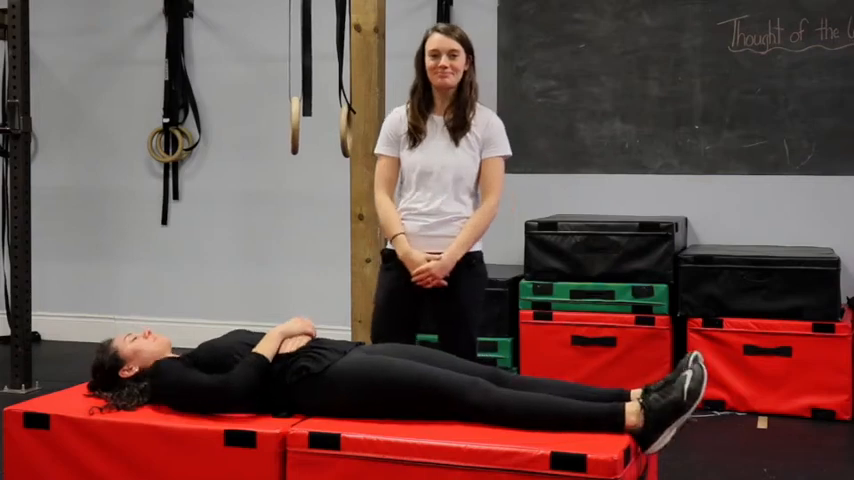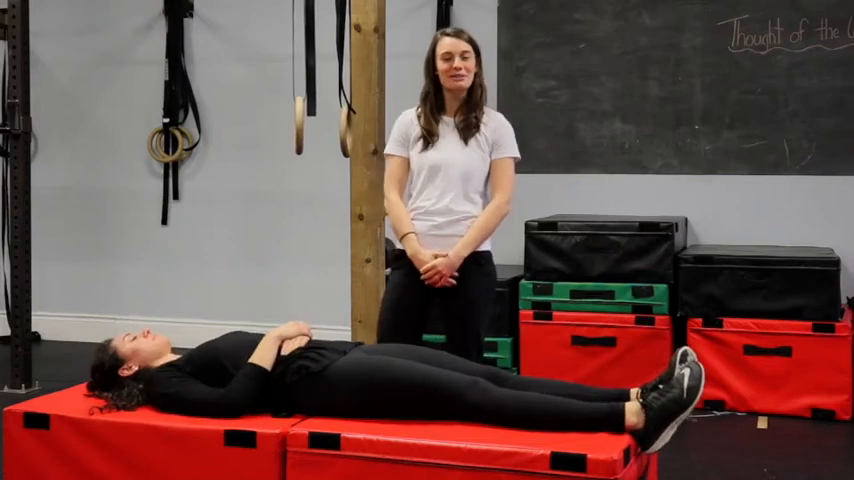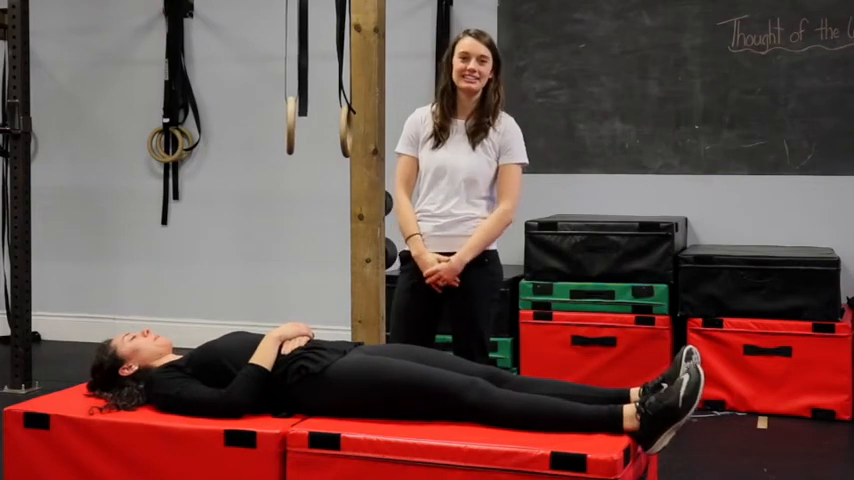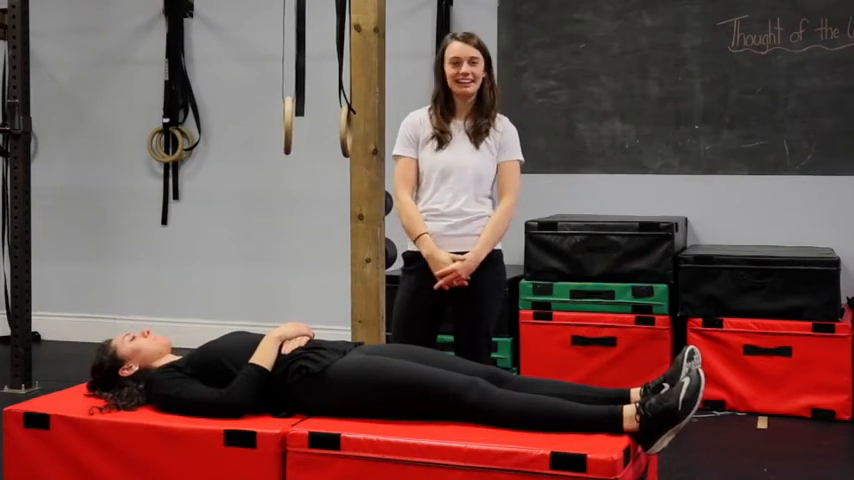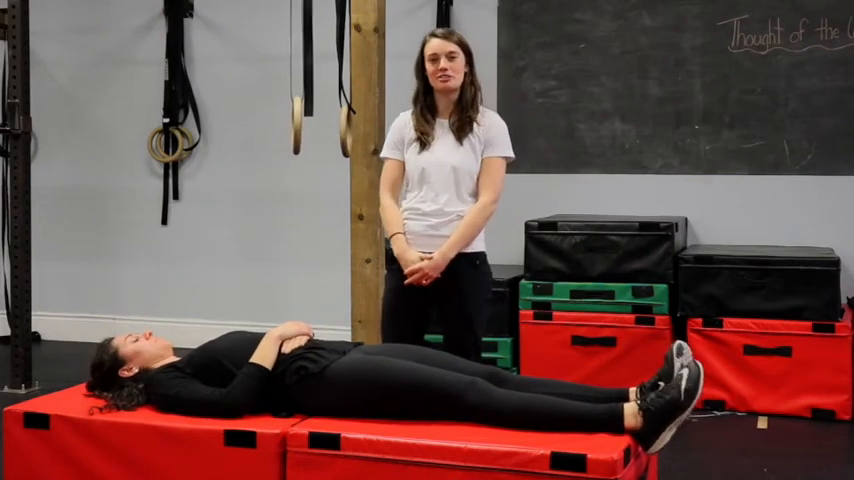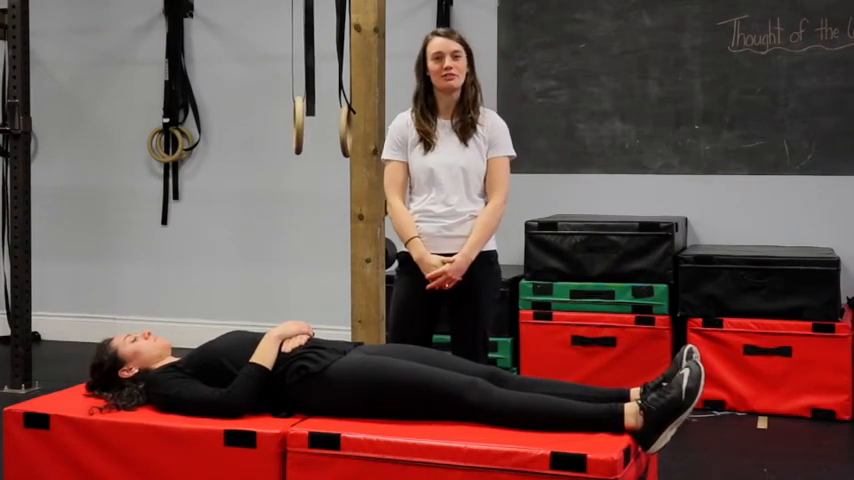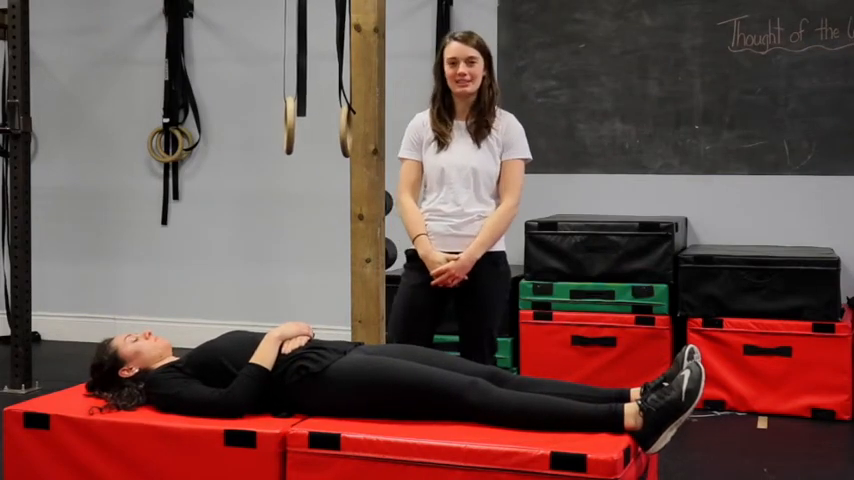
dt=0.7s
person 1, frame 1
left shoulder: (192, 359)
right shoulder: (168, 381)
right elbow: (234, 390)
left wrist: (287, 336)
right wrist: (276, 334)
left hip: (340, 356)
right hip: (317, 382)
left knee: (491, 376)
right knee: (473, 397)
left ankle: (638, 397)
right ankle: (634, 419)
person 1, frame 2
left shoulder: (193, 358)
right shoulder: (164, 385)
right elbow: (236, 400)
left wrist: (284, 337)
right wrist: (273, 339)
left hip: (340, 355)
right hip: (320, 384)
left knee: (490, 375)
right knee: (472, 397)
left ankle: (637, 396)
right ankle: (634, 419)
person 1, frame 3
left shoulder: (193, 358)
right shoulder: (166, 385)
right elbow: (236, 402)
left wrist: (283, 337)
right wrist: (273, 340)
left hip: (340, 355)
right hip: (318, 383)
left knee: (490, 375)
right knee: (472, 397)
left ankle: (636, 396)
right ankle: (632, 421)
person 1, frame 4
left shoulder: (191, 358)
right shoulder: (165, 386)
right elbow: (237, 401)
left wrist: (285, 337)
right wrist: (273, 339)
left hip: (340, 355)
right hip: (319, 384)
left knee: (491, 375)
right knee: (473, 397)
left ankle: (637, 397)
right ankle: (632, 422)
person 1, frame 5
left shoulder: (192, 359)
right shoulder: (166, 387)
right elbow: (236, 402)
left wrist: (288, 335)
right wrist: (274, 339)
left hip: (339, 354)
right hip: (318, 382)
left knee: (492, 375)
right knee: (474, 396)
left ankle: (637, 395)
right ankle: (633, 419)
person 1, frame 6
left shoulder: (192, 359)
right shoulder: (165, 387)
right elbow: (236, 402)
left wrist: (288, 334)
right wrist: (274, 338)
left hip: (338, 355)
right hip: (320, 384)
left knee: (491, 375)
right knee: (473, 397)
left ankle: (636, 395)
right ankle: (633, 419)
person 1, frame 7
left shoulder: (194, 359)
right shoulder: (167, 386)
right elbow: (236, 402)
left wrist: (289, 335)
right wrist: (276, 339)
left hip: (343, 355)
right hip: (319, 383)
left knee: (489, 375)
right knee: (474, 397)
left ankle: (636, 396)
right ankle: (633, 420)
person 2, frame 1
left shoulder: (486, 123)
right shoulder: (399, 120)
left elbow: (490, 202)
right elbow: (383, 194)
left wrist: (448, 258)
right wrist: (406, 251)
left hip: (462, 262)
right hip: (402, 260)
left knee: (459, 363)
person 2, frame 2
left shoulder: (495, 126)
right shoulder: (410, 122)
left elbow: (501, 201)
right elbow: (392, 194)
left wrist: (455, 256)
right wrist: (416, 251)
left hip: (471, 261)
right hip: (411, 258)
left knee: (464, 362)
person 2, frame 3
left shoulder: (504, 129)
right shoulder: (421, 121)
left elbow: (506, 207)
right elbow: (402, 194)
left wrist: (458, 261)
right wrist: (421, 253)
left hip: (476, 262)
right hip: (419, 260)
left knee: (470, 362)
person 2, frame 4
left shoulder: (502, 130)
right shoulder: (417, 123)
left elbow: (508, 202)
right elbow: (404, 196)
left wrist: (470, 260)
right wrist: (433, 253)
left hip: (482, 261)
right hip: (423, 258)
left knee: (472, 362)
person 2, frame 5
left shoulder: (489, 125)
right shoulder: (404, 125)
left elbow: (487, 200)
right elbow: (388, 196)
left wrist: (442, 257)
right wrist: (402, 251)
left hip: (465, 260)
right hip: (407, 261)
left knee: (463, 362)
person 2, frame 6
left shoulder: (490, 125)
right shoulder: (405, 125)
left elbow: (497, 200)
right elbow: (395, 199)
left wrist: (463, 258)
right wrist: (422, 255)
left hip: (477, 261)
right hip: (417, 260)
left knee: (471, 361)
person 2, frame 7
left shoulder: (506, 127)
right shoulder: (422, 125)
left elbow: (509, 203)
right elbow: (407, 197)
left wrist: (468, 258)
right wrist: (428, 252)
left hip: (484, 260)
right hip: (426, 258)
left knee: (477, 362)
